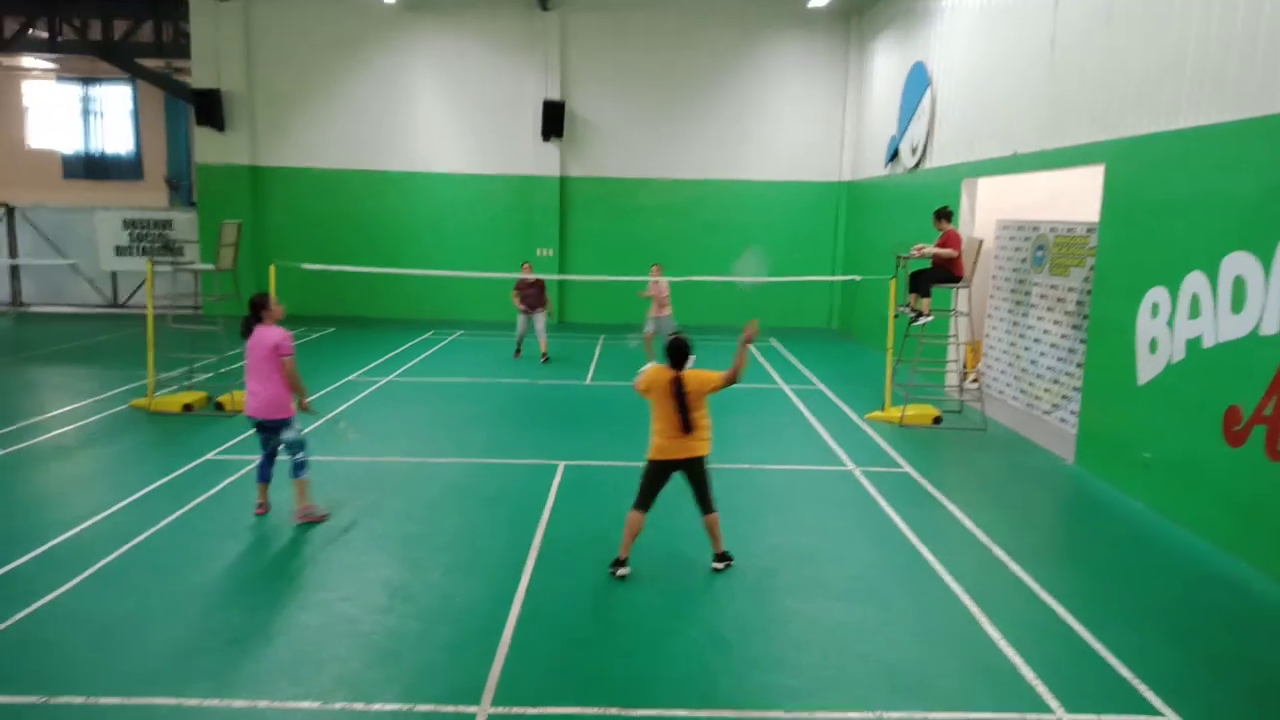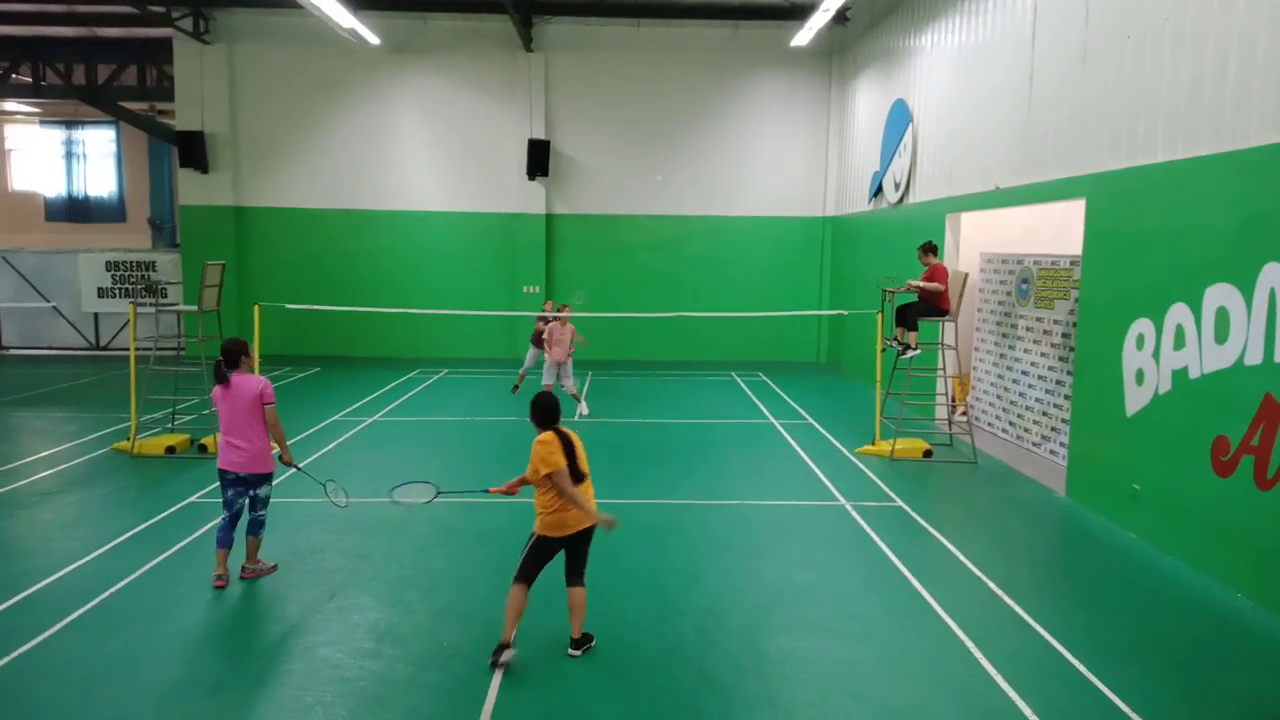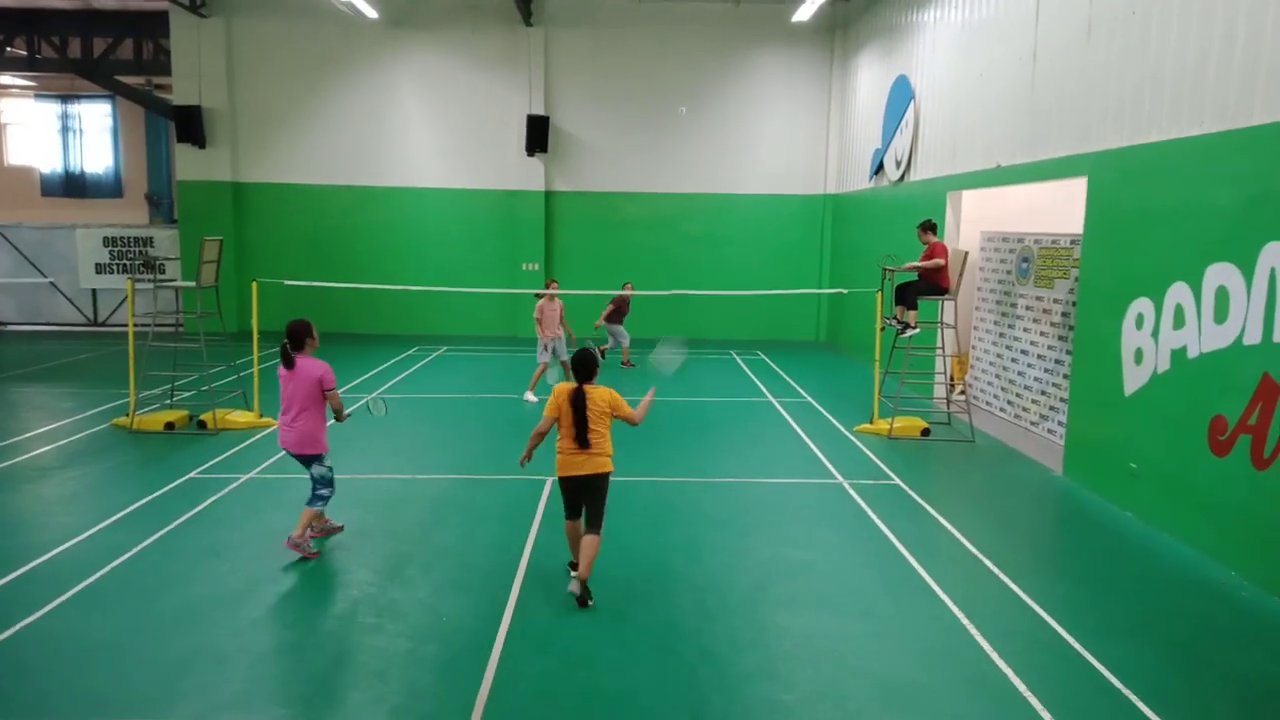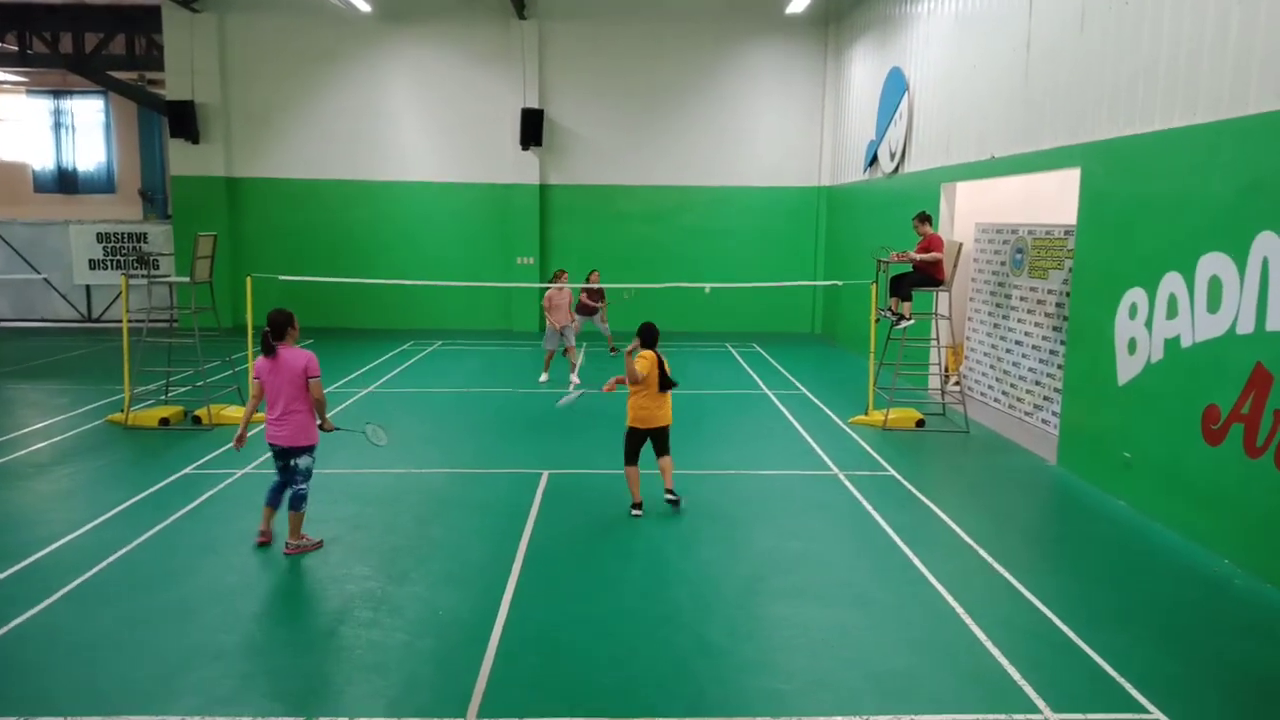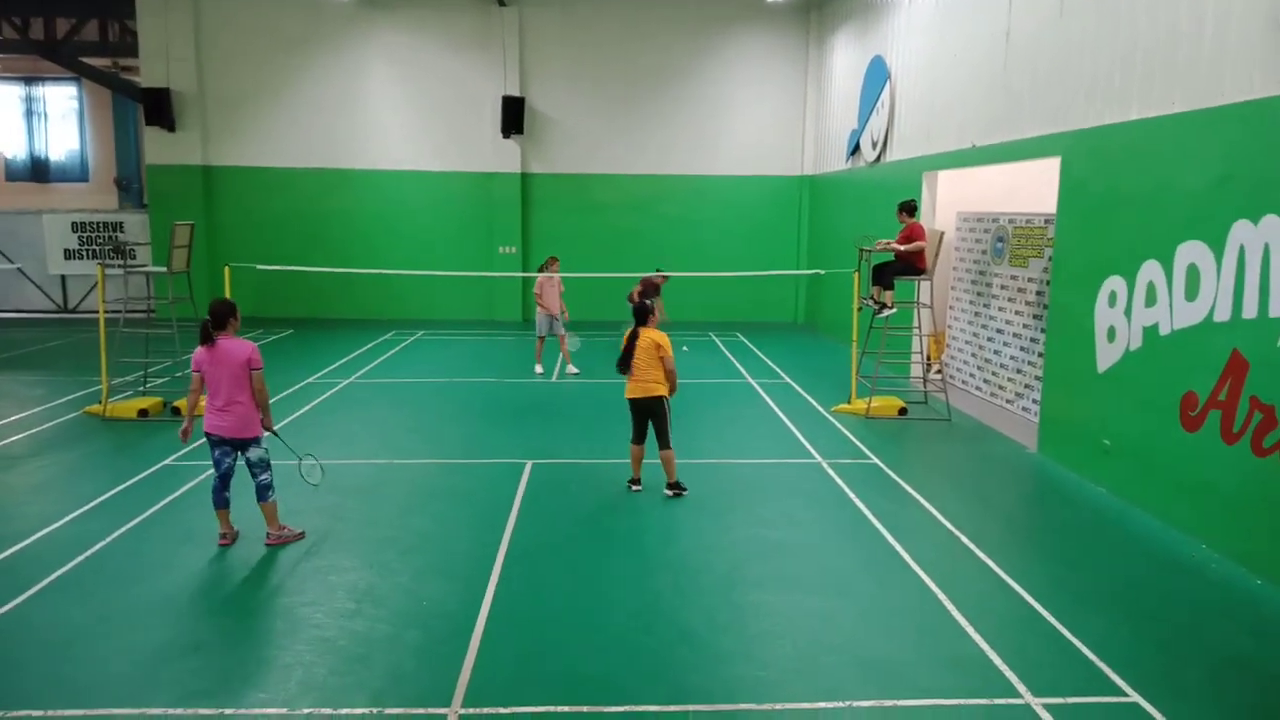
dt=1s
person 1, frame 1
left shoulder: (252, 336)
right shoulder: (281, 336)
right elbow: (290, 373)
right wrist: (303, 398)
left hip: (254, 408)
right hip: (277, 409)
left knee: (268, 454)
right knee: (298, 453)
left ankle: (261, 501)
right ankle: (305, 507)
person 1, frame 2
left shoulder: (218, 390)
right shoulder: (261, 384)
right elbow: (272, 423)
right wrist: (285, 451)
left hip: (228, 462)
right hip: (258, 462)
left knee: (229, 515)
right knee: (258, 513)
left ankle: (220, 572)
right ankle: (251, 565)
person 1, frame 3
left shoulder: (284, 367)
right shoulder: (321, 369)
right elbow: (336, 406)
right wrist: (340, 416)
left hip: (288, 438)
right hip: (310, 441)
left knee: (320, 479)
right knee: (324, 489)
left ankle: (320, 523)
right ankle: (298, 537)
person 1, frame 4
left shoulder: (262, 361)
right shoulder: (307, 358)
left elbow: (255, 398)
right elbow: (317, 397)
left wrist: (243, 428)
right wrist: (324, 420)
left hip: (275, 434)
right hip: (302, 435)
left knee: (281, 480)
right knee: (300, 485)
left ankle: (265, 529)
right ankle: (294, 541)
person 1, frame 5
left shoulder: (201, 353)
right shoulder: (248, 349)
left elbow: (194, 390)
right elbow: (259, 389)
left wrist: (188, 420)
right wrist: (267, 416)
left hip: (215, 427)
right hip: (246, 427)
left knee: (222, 477)
right knee: (262, 476)
left ankle: (226, 531)
right ankle: (274, 531)
person 2, frame 1
left shoulder: (654, 376)
right shoulder: (699, 380)
left elbow: (639, 385)
right elbow: (734, 377)
right wrist: (744, 346)
left hip: (662, 453)
right hip: (694, 453)
left knee: (641, 505)
right knee: (706, 505)
left ankle: (622, 560)
right ankle: (719, 555)
person 2, frame 2
left shoulder: (544, 443)
right shoulder: (568, 437)
left elbow: (566, 485)
left wrist: (593, 514)
right wrist: (522, 480)
left hip: (554, 527)
right hip: (583, 522)
left knee: (522, 578)
right knee: (576, 578)
left ankle: (506, 645)
right ankle: (577, 640)
person 2, frame 3
left shoulder: (560, 392)
right shoulder: (607, 396)
left elbow: (541, 429)
right elbow: (635, 419)
left wrist: (527, 452)
right wrist: (648, 400)
left hip: (566, 469)
right hip: (597, 470)
left knee: (572, 515)
right knee: (593, 529)
left ankle: (575, 564)
right ankle: (581, 580)
person 2, frame 4
left shoulder: (643, 357)
right shoulder: (658, 358)
left elbow: (636, 379)
left wrist: (628, 356)
right wrist: (616, 380)
left hip: (639, 421)
right hip: (662, 419)
left knee: (631, 461)
right knee: (664, 454)
left ankle: (637, 504)
right ankle: (669, 490)
person 2, frame 5
left shoulder: (630, 335)
right shoulder: (659, 337)
right elbow: (670, 368)
right wrist: (673, 387)
left hip: (634, 394)
right hip: (655, 394)
left knee: (637, 437)
right knee: (664, 440)
left ankle: (636, 480)
right ankle: (672, 484)
